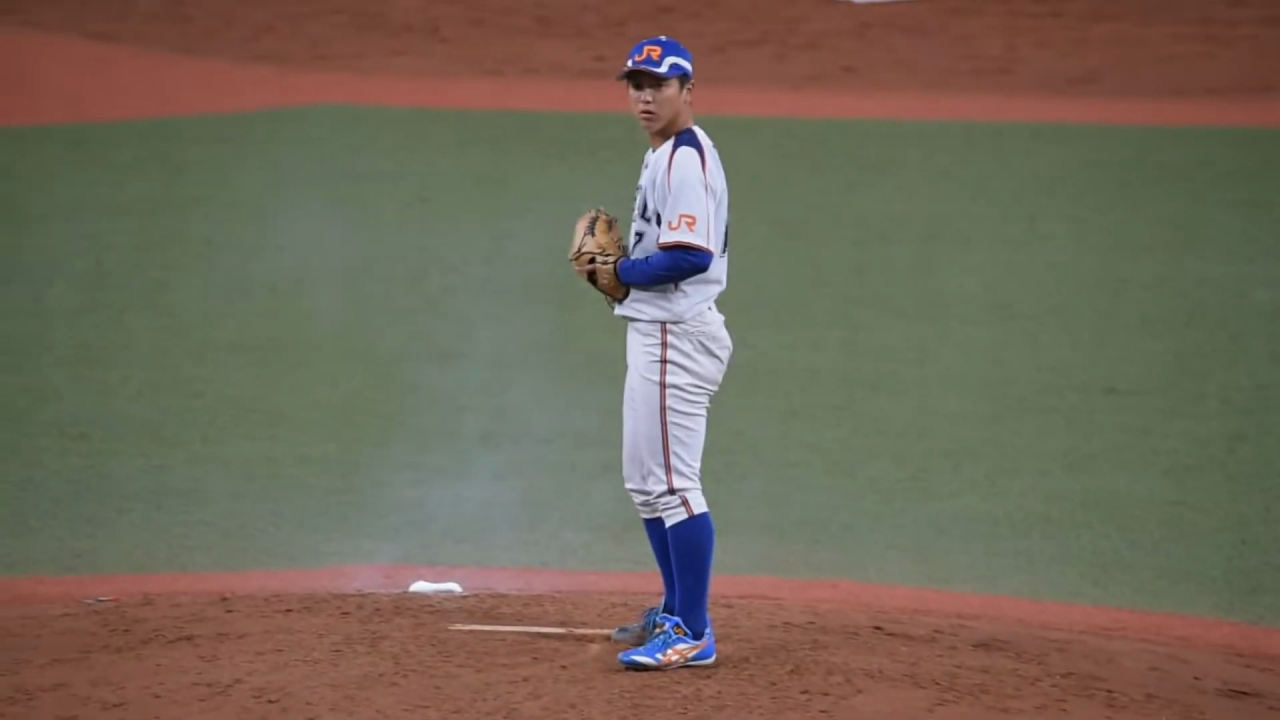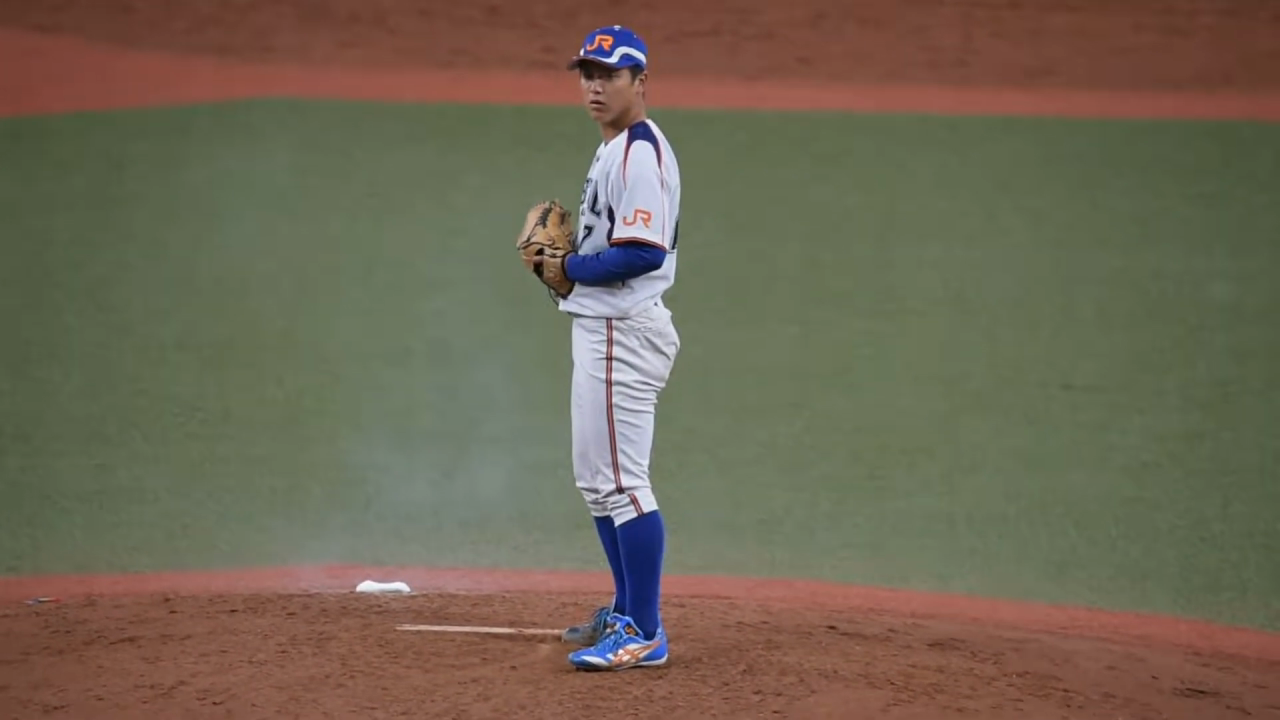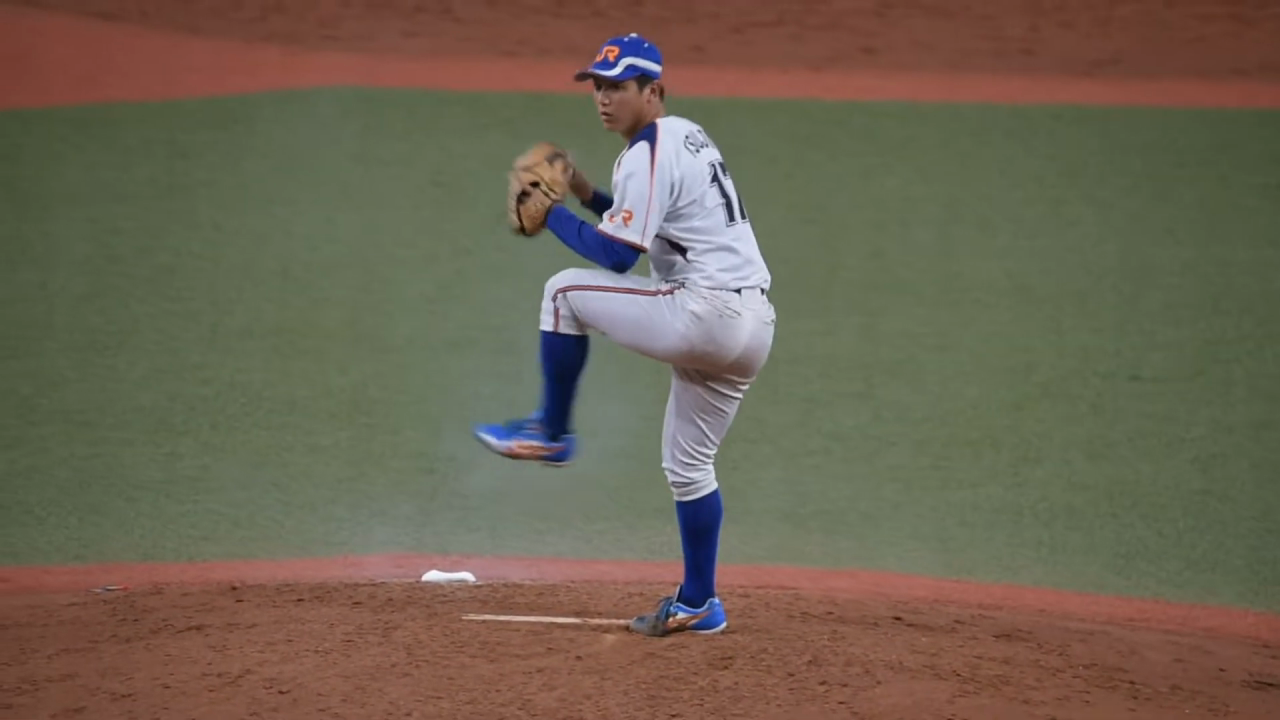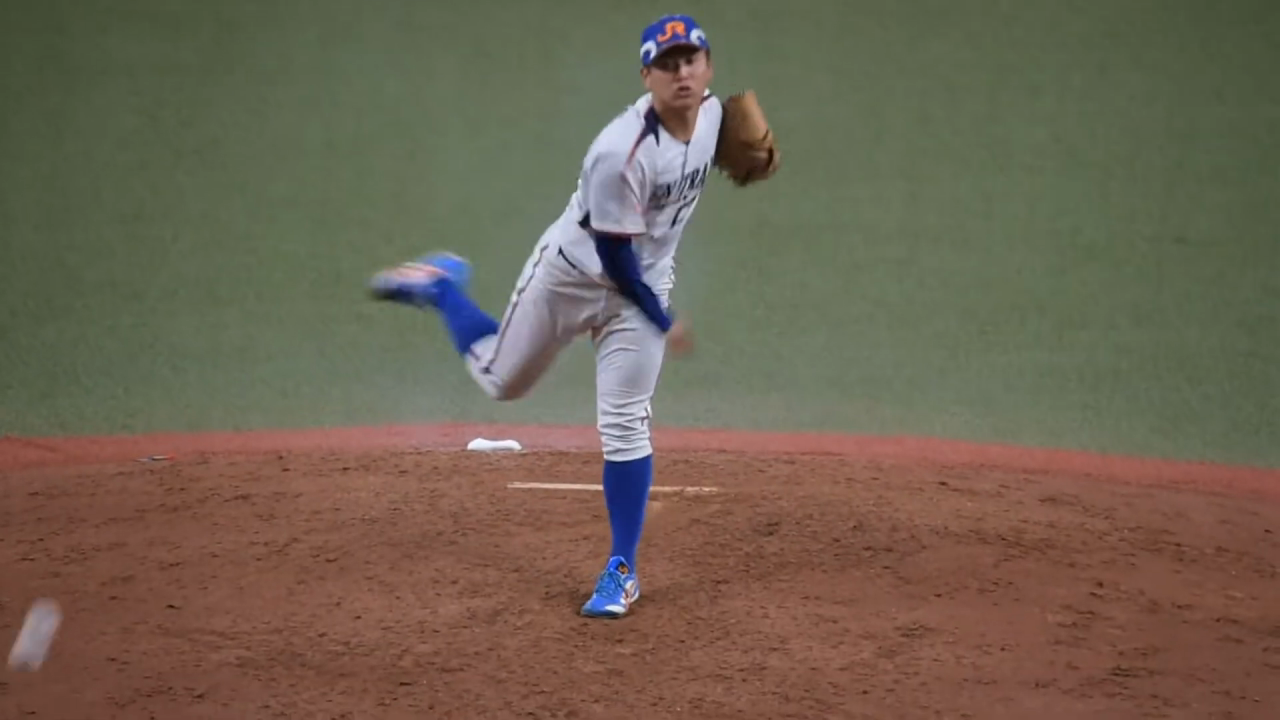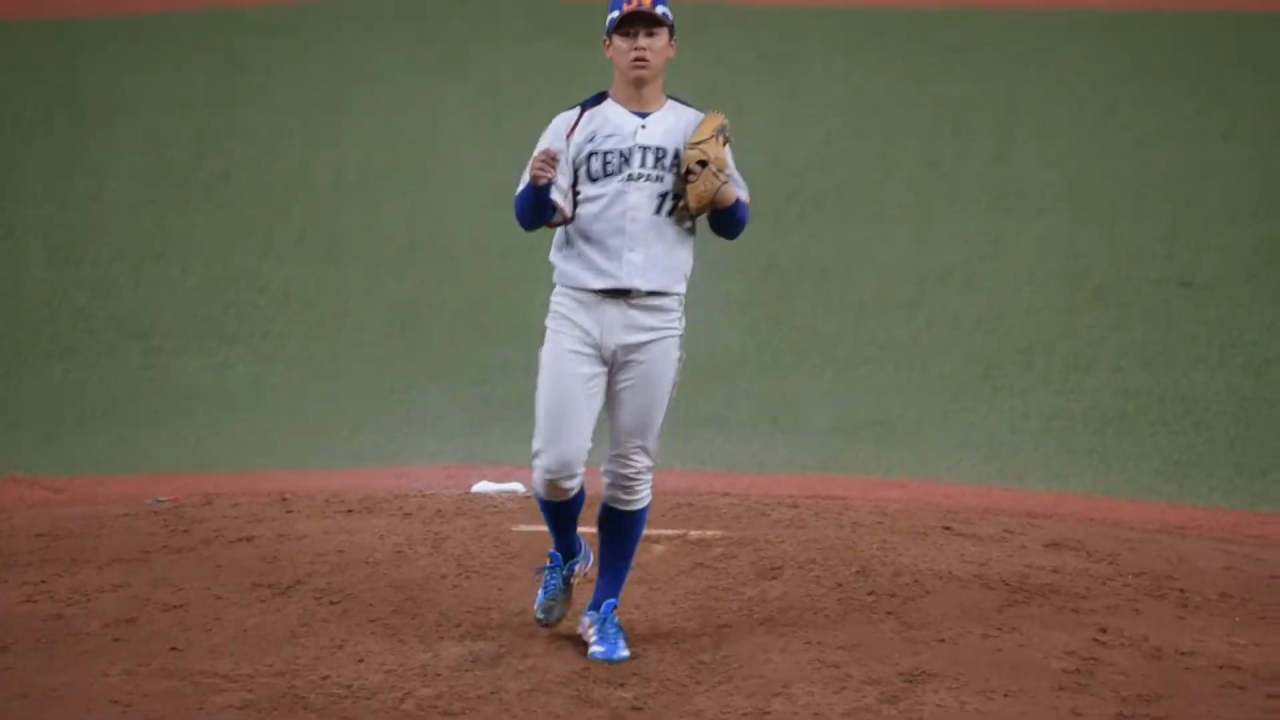
dt=1s
person 1, frame 1
left shoulder: (686, 155)
right shoulder: (663, 155)
left elbow: (689, 255)
left wrist: (621, 271)
right wrist: (624, 269)
left hip: (674, 338)
right hip: (657, 333)
left knee: (671, 485)
right knee: (645, 482)
left ankle: (692, 633)
right ankle: (675, 612)
person 1, frame 2
left shoulder: (640, 150)
right shoulder: (614, 148)
left elbow: (643, 253)
left wrist: (568, 266)
right wrist: (568, 258)
left hip: (620, 335)
right hip: (604, 331)
left knee: (621, 482)
right knee: (597, 481)
left ankle: (644, 633)
right ankle: (627, 612)
person 1, frame 3
left shoulder: (648, 152)
right shoulder: (686, 137)
left elbow: (616, 254)
left wrist: (551, 213)
right wrist: (594, 197)
left hip: (708, 313)
right hip: (751, 323)
left knee: (565, 292)
right knee: (690, 465)
left ankle: (551, 433)
right ankle: (698, 604)
person 1, frame 4
left shoulder: (714, 112)
right shoulder: (624, 149)
right elbow: (612, 253)
right wrist: (662, 321)
left hip: (646, 285)
right hip: (571, 277)
left knee: (624, 424)
right knee: (498, 379)
left ankle: (623, 569)
right ankle: (441, 282)
person 1, frame 5
left shoulder: (697, 128)
right shoulder: (574, 124)
left elbow: (732, 226)
right elbow: (530, 215)
left wrist: (727, 196)
right wrist: (539, 182)
left hip: (655, 319)
right hip: (577, 312)
left knee: (630, 471)
right knee: (558, 461)
left ankle: (604, 610)
right ankle: (566, 557)
